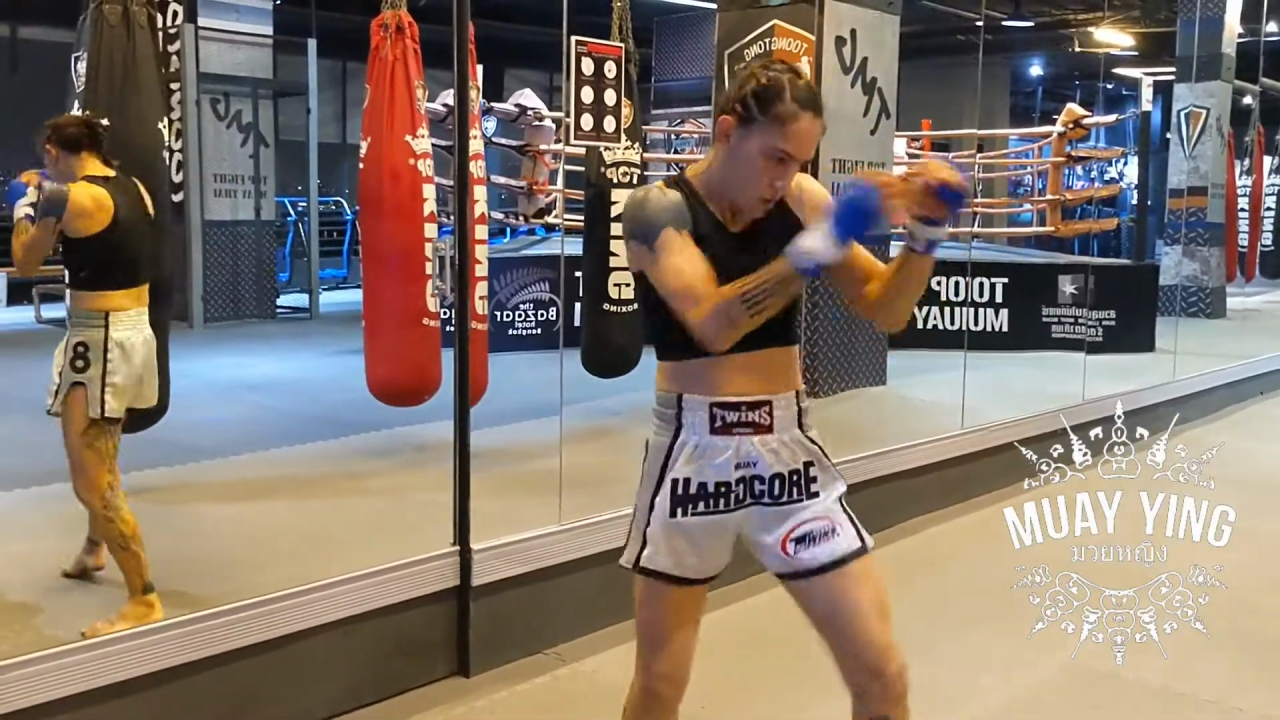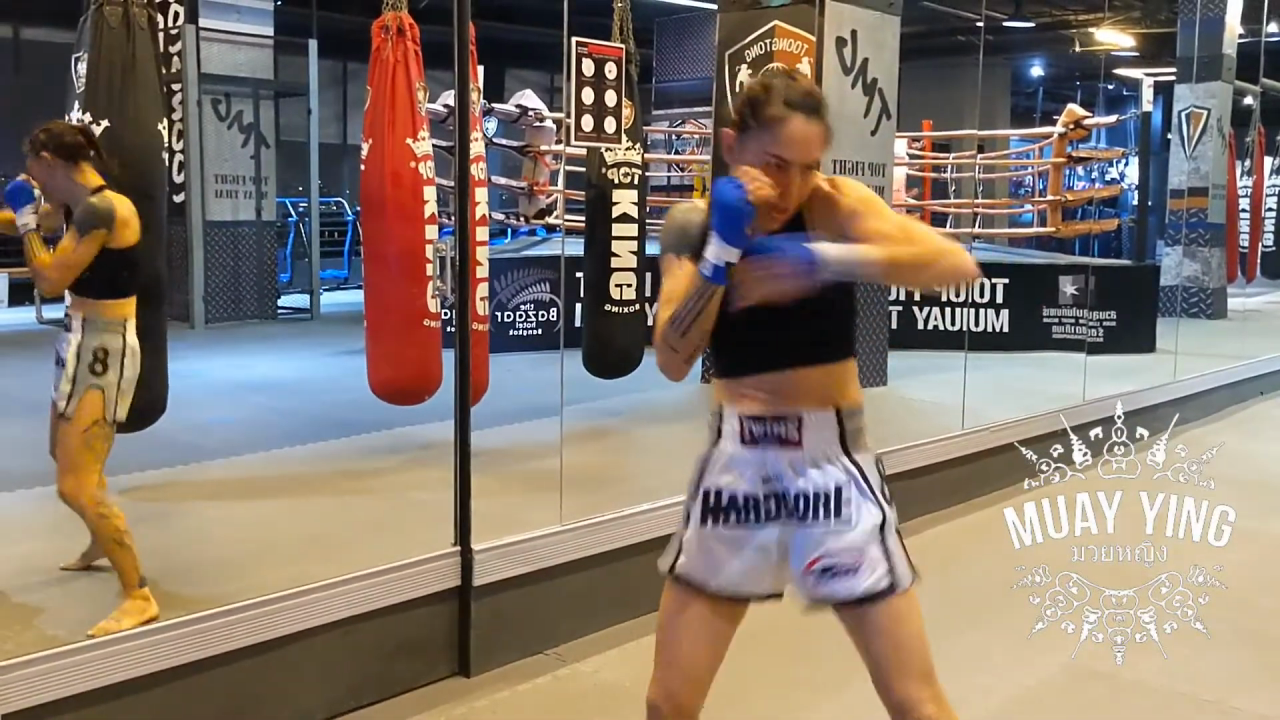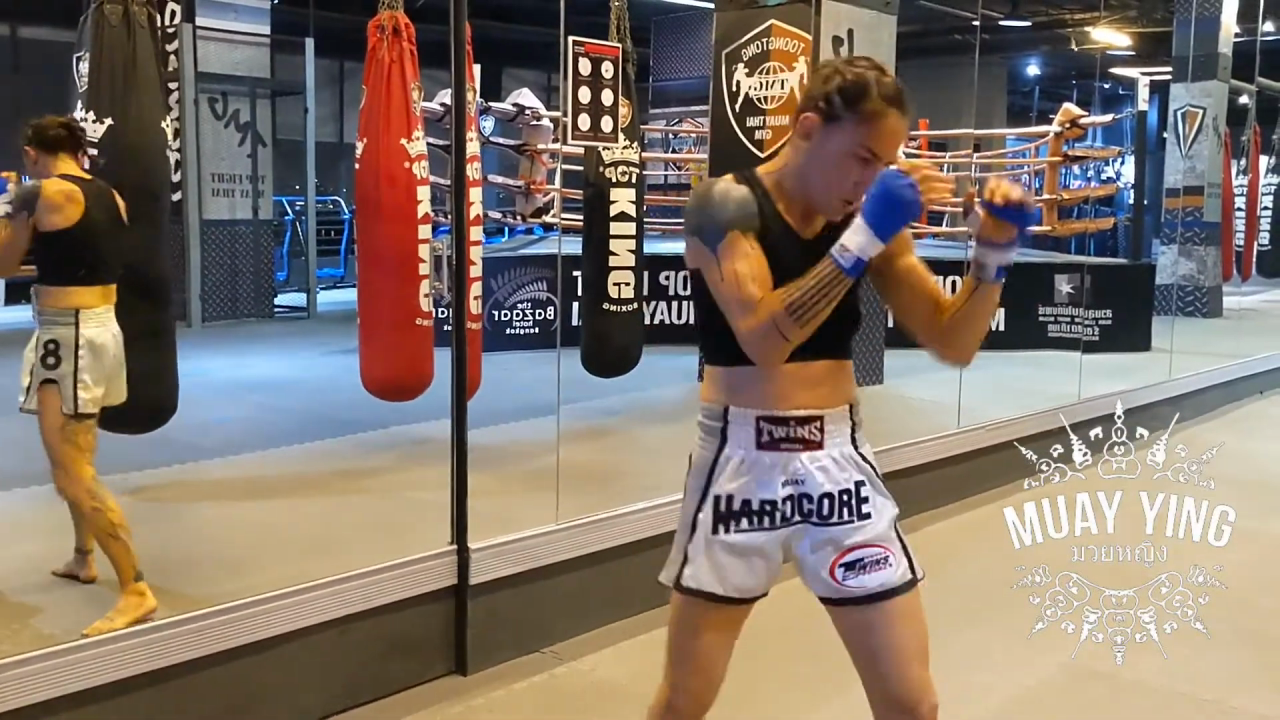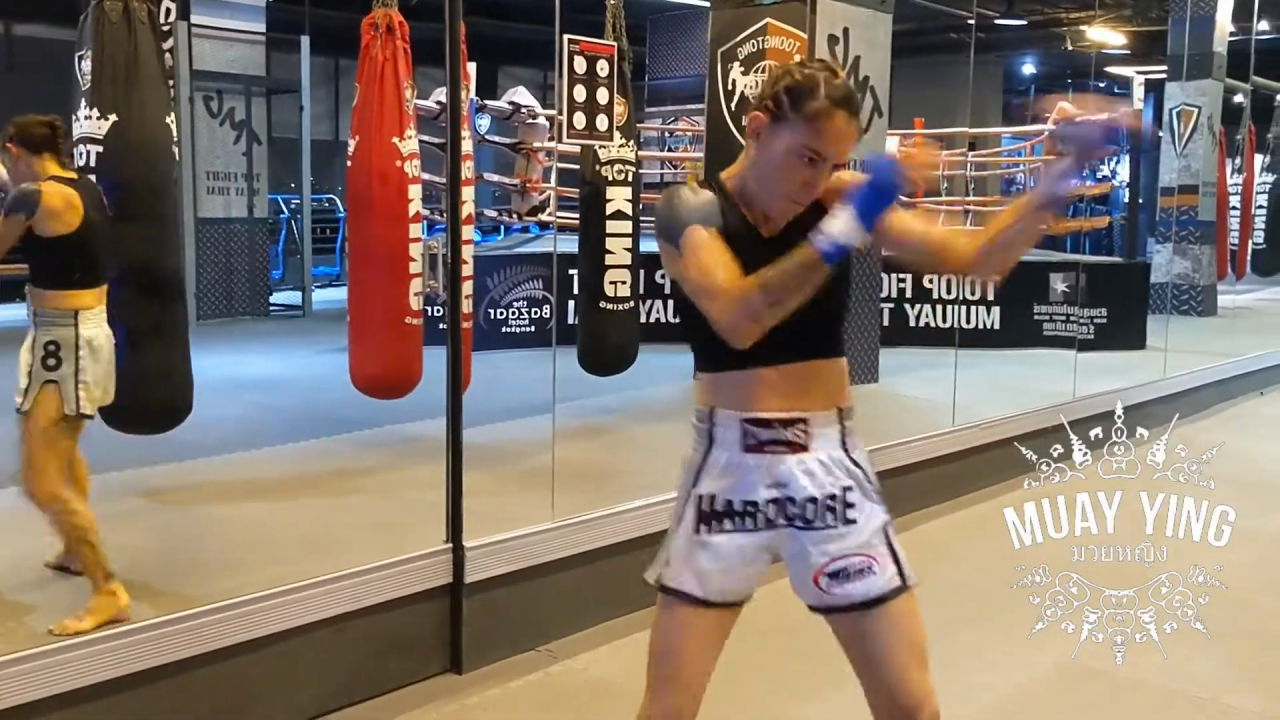
dt=0.4s
person 1, frame 1
left shoulder: (802, 198)
right shoulder: (659, 208)
left elbow: (886, 310)
right elbow: (714, 326)
left wrist: (925, 227)
right wrist: (825, 239)
left hip: (787, 449)
right hip: (694, 452)
person 1, frame 2
left shoulder: (837, 205)
right shoulder: (692, 225)
left elbow: (956, 267)
right elbow: (673, 361)
left wrist: (830, 261)
right wrist: (721, 249)
left hip: (832, 468)
right hip: (740, 469)
person 1, frame 3
left shoulder: (872, 213)
right shoulder: (724, 204)
left elbow: (954, 346)
right elbow: (764, 341)
left wrist: (994, 251)
right wrist: (863, 238)
left hip: (837, 465)
right hip: (738, 465)
person 1, frame 4
left shoulder: (844, 197)
right shoulder: (692, 210)
left elbow: (977, 257)
right elbow: (739, 322)
left wrist: (1058, 176)
right wrist: (848, 225)
left hip: (827, 470)
right hip: (730, 474)
person 2, frame 1
left shoulder: (67, 197)
right shoulder: (134, 188)
left elbow: (24, 264)
left wrist: (24, 207)
left hip: (98, 342)
right hip: (133, 334)
left knee: (93, 482)
right knee: (95, 456)
left ankle: (143, 601)
right ankle: (94, 549)
person 2, frame 2
left shoulder: (103, 209)
right shoulder: (81, 205)
left elbow: (50, 281)
left hip: (101, 352)
right hip: (82, 342)
left knee: (76, 486)
right knee: (66, 454)
left ankle: (139, 597)
right ankle: (102, 543)
person 2, frame 3
right shoulder: (110, 195)
left hip: (67, 339)
right hip: (102, 331)
left knee: (75, 478)
right knee: (71, 455)
left ankle: (135, 592)
right ankle: (83, 558)
person 2, frame 4
right shoulder: (88, 189)
left hip: (62, 340)
right hip: (88, 332)
left knee: (43, 483)
right knee: (64, 451)
left ankle: (108, 592)
right ankle: (75, 551)
